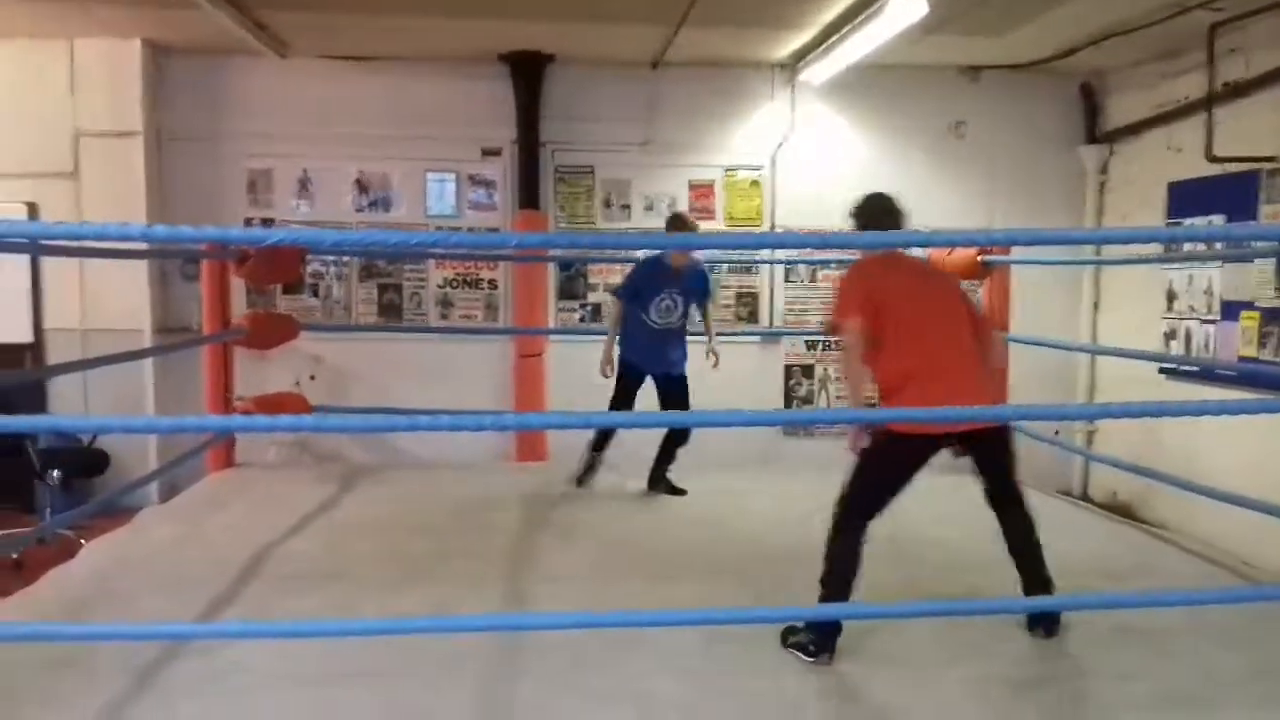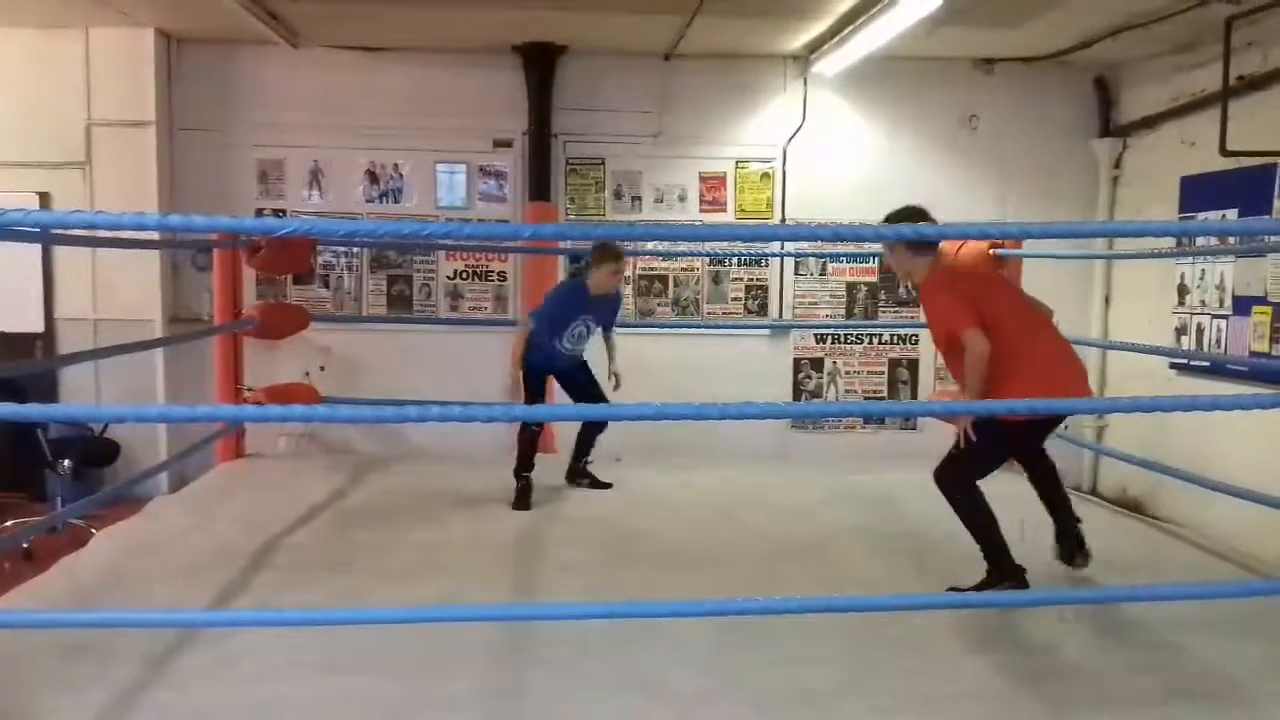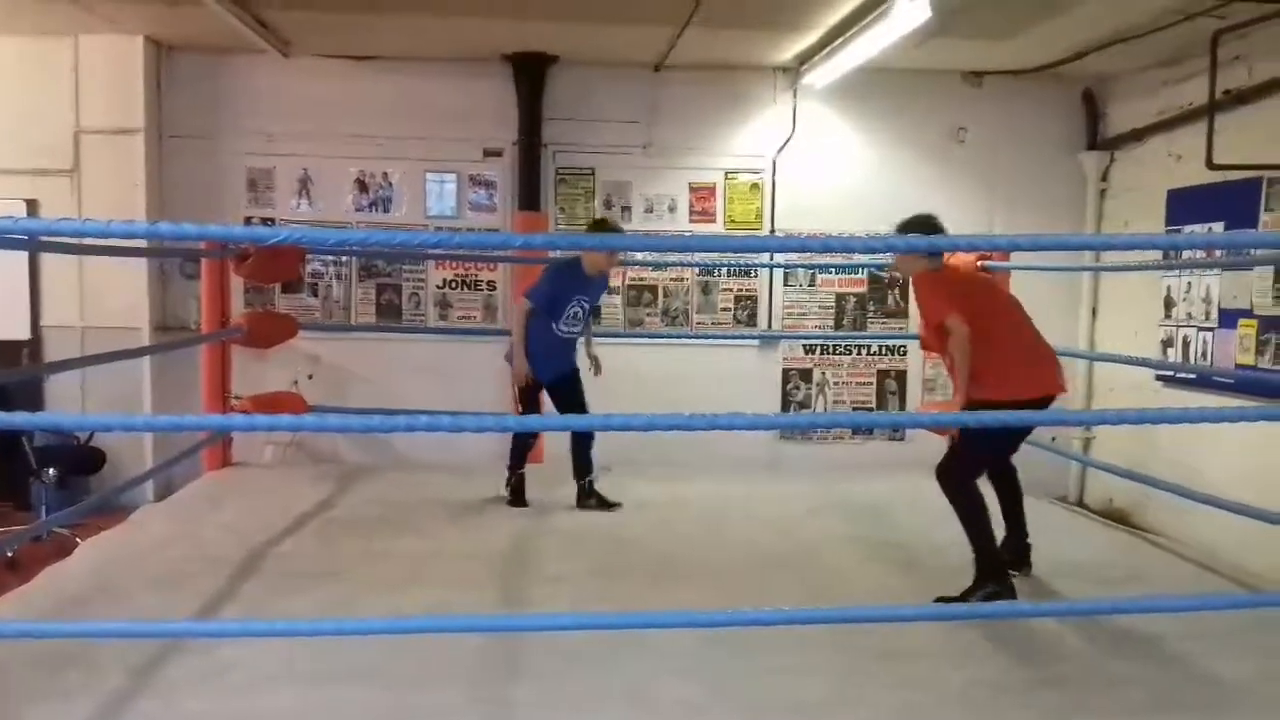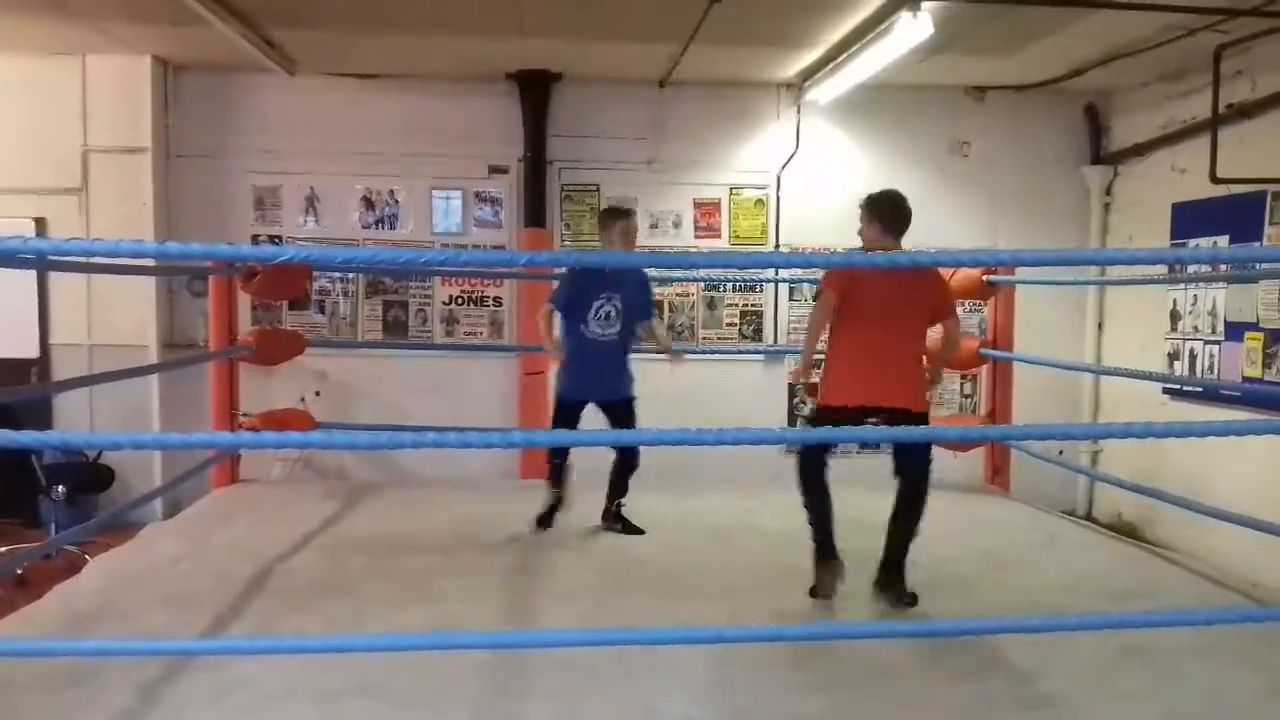
dt=0.7s
person 1, frame 1
left shoulder: (861, 275)
right shoulder: (941, 276)
left elbow: (851, 341)
right elbow: (991, 343)
left hip: (919, 418)
right hip: (983, 408)
left knee: (852, 514)
right knee: (1007, 500)
left ankle: (821, 631)
right ankle: (1044, 609)
person 1, frame 2
left shoulder: (936, 289)
right shoulder: (975, 274)
left elbow: (979, 348)
right elbow: (1042, 313)
left wrist: (968, 404)
left hip: (1024, 397)
right hip: (1068, 384)
left knee: (953, 475)
right knee: (1025, 448)
left ankle: (1006, 574)
right ankle: (1071, 539)
person 1, frame 3
left shoulder: (927, 281)
right shoulder: (967, 279)
left elbow: (960, 331)
left wrist: (961, 395)
left hip: (1003, 388)
right hip: (1042, 379)
left knee: (955, 473)
right knee: (996, 456)
left ankle: (992, 580)
right ankle: (1016, 549)
person 1, frame 4
left shoulder: (850, 265)
right shoulder: (927, 275)
left elbow: (825, 307)
right elbow: (953, 331)
left wrist: (805, 361)
right wrist: (934, 373)
left hip: (846, 389)
right hip: (905, 392)
left knee: (810, 463)
right knee: (914, 479)
left ankle: (827, 559)
right ankle: (892, 575)
person 2, frame 1
left shoulder: (698, 273)
right shoulder: (646, 269)
left elbow: (703, 308)
right elbow: (619, 305)
left wrist: (711, 340)
right wrist: (608, 349)
left hip: (671, 359)
right hip: (635, 354)
right knee: (620, 409)
left ankle: (658, 476)
right ankle: (593, 459)
person 2, frame 2
left shoulder: (613, 298)
right shoulder: (565, 293)
right elbow: (526, 327)
left wrist: (612, 363)
right wrist: (515, 371)
left hip: (571, 361)
right hip: (537, 360)
left ankle: (577, 470)
right ankle: (523, 480)
person 2, frame 3
left shoulder: (600, 280)
right shoulder: (559, 272)
right elbow: (521, 309)
left wrist: (589, 349)
right wrist: (519, 356)
left hip: (563, 362)
right hip: (531, 361)
left ankle: (586, 490)
right ankle: (515, 478)
person 2, frame 4
left shoulder: (638, 278)
right shoulder: (580, 273)
left elbow: (647, 324)
right elbow: (546, 312)
left wrist: (665, 344)
right wrist: (549, 343)
left hip: (617, 382)
right hip: (575, 378)
left knee: (629, 450)
right knee: (559, 445)
left ankle: (613, 512)
right ankle: (555, 498)
